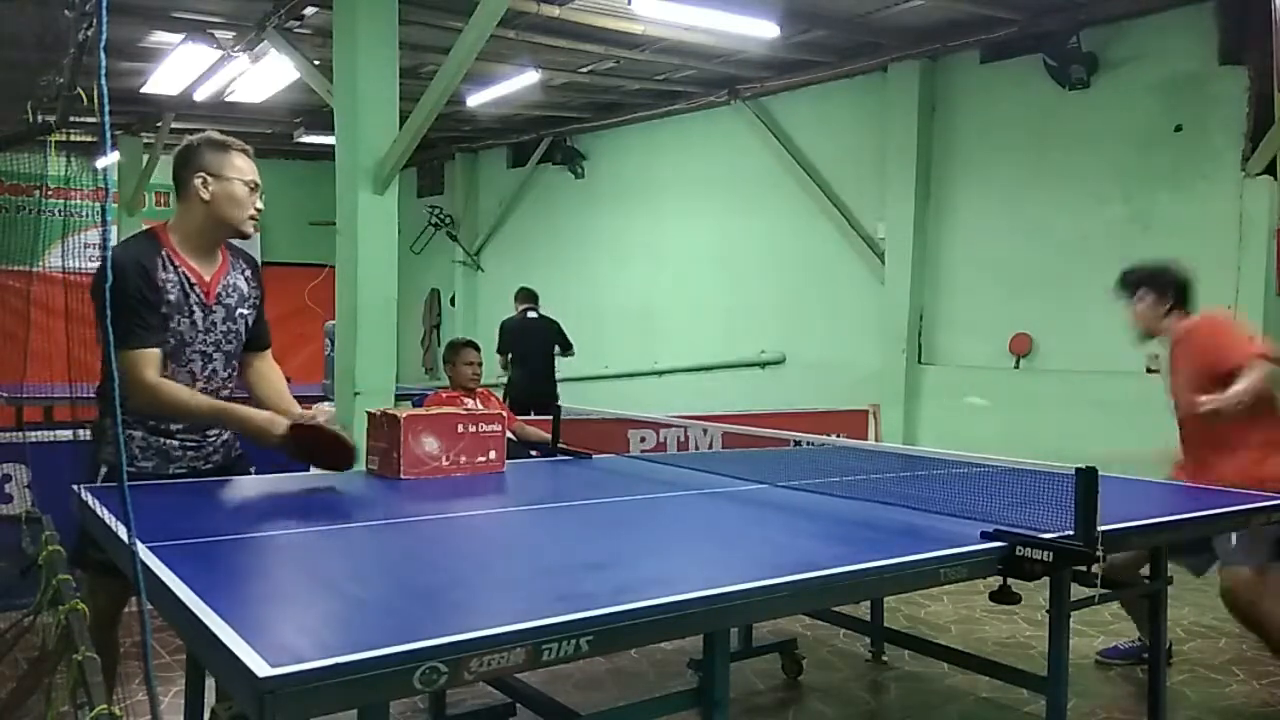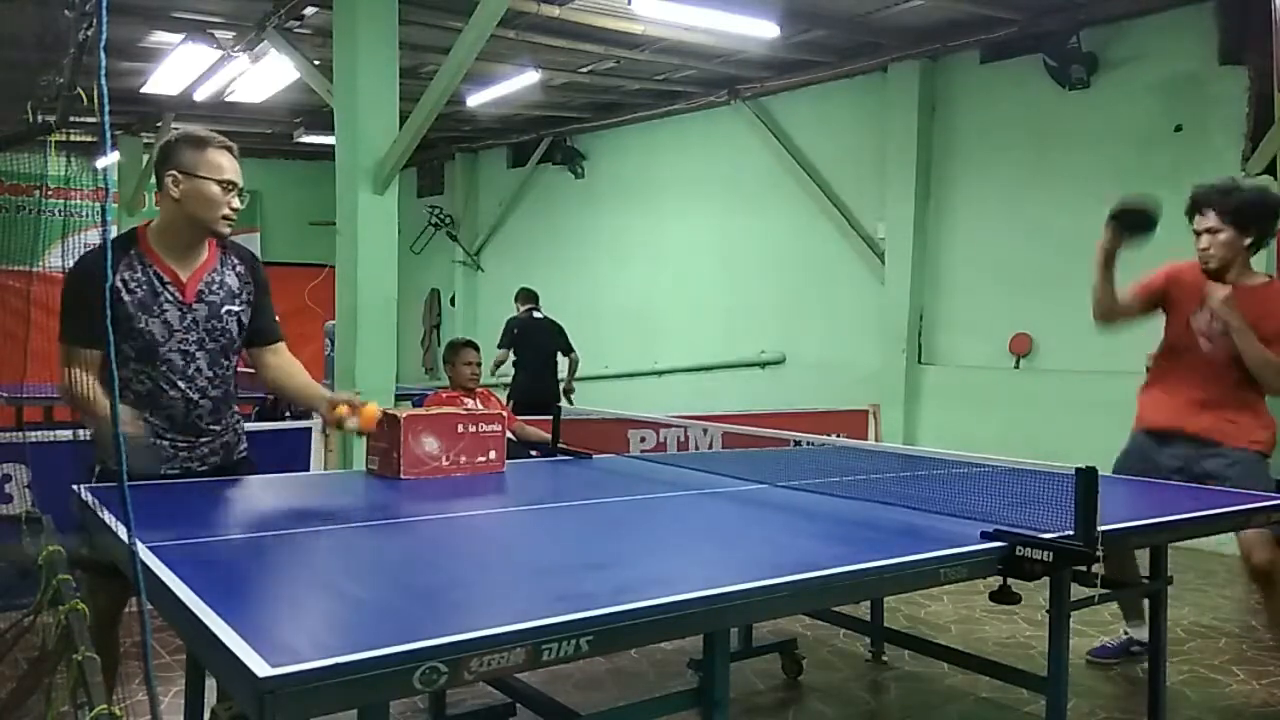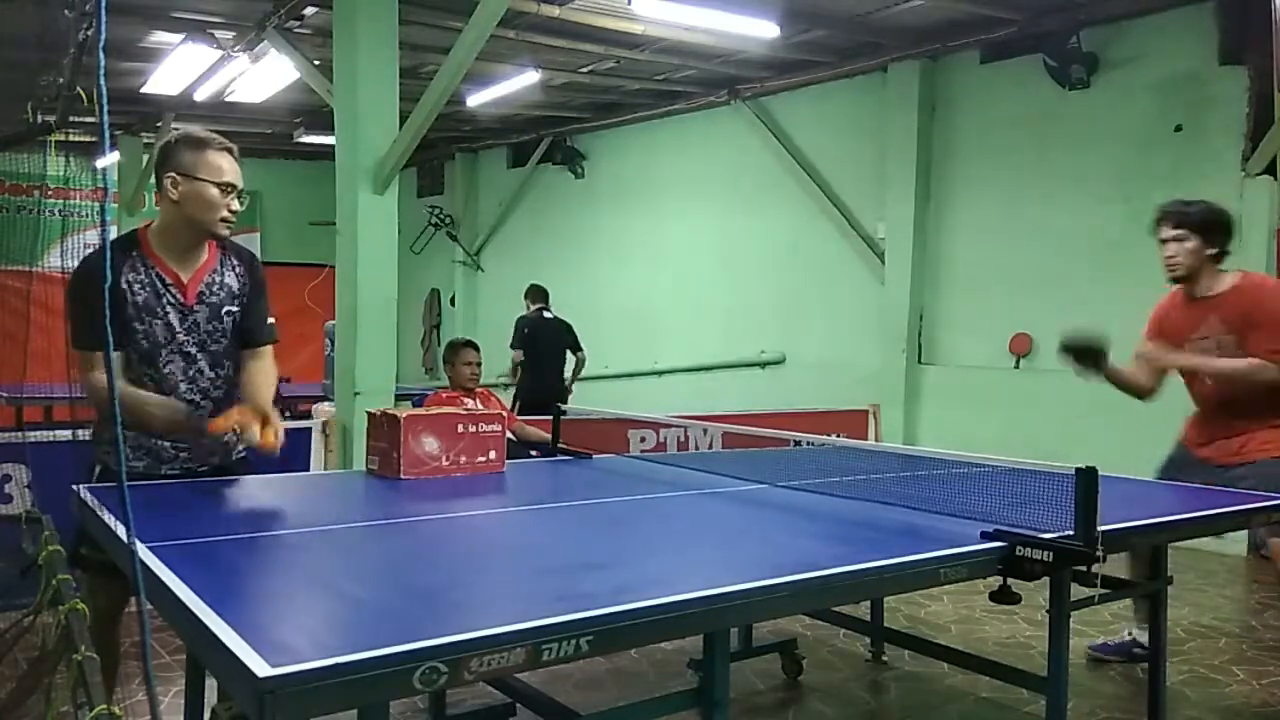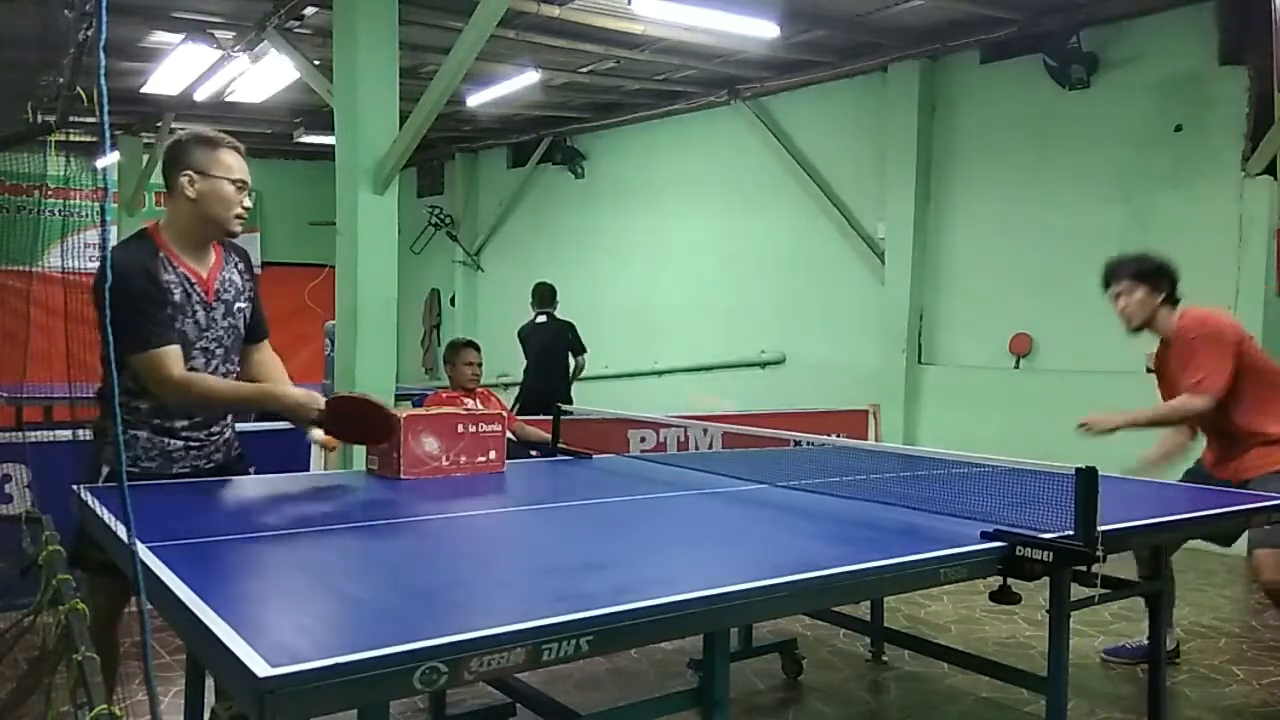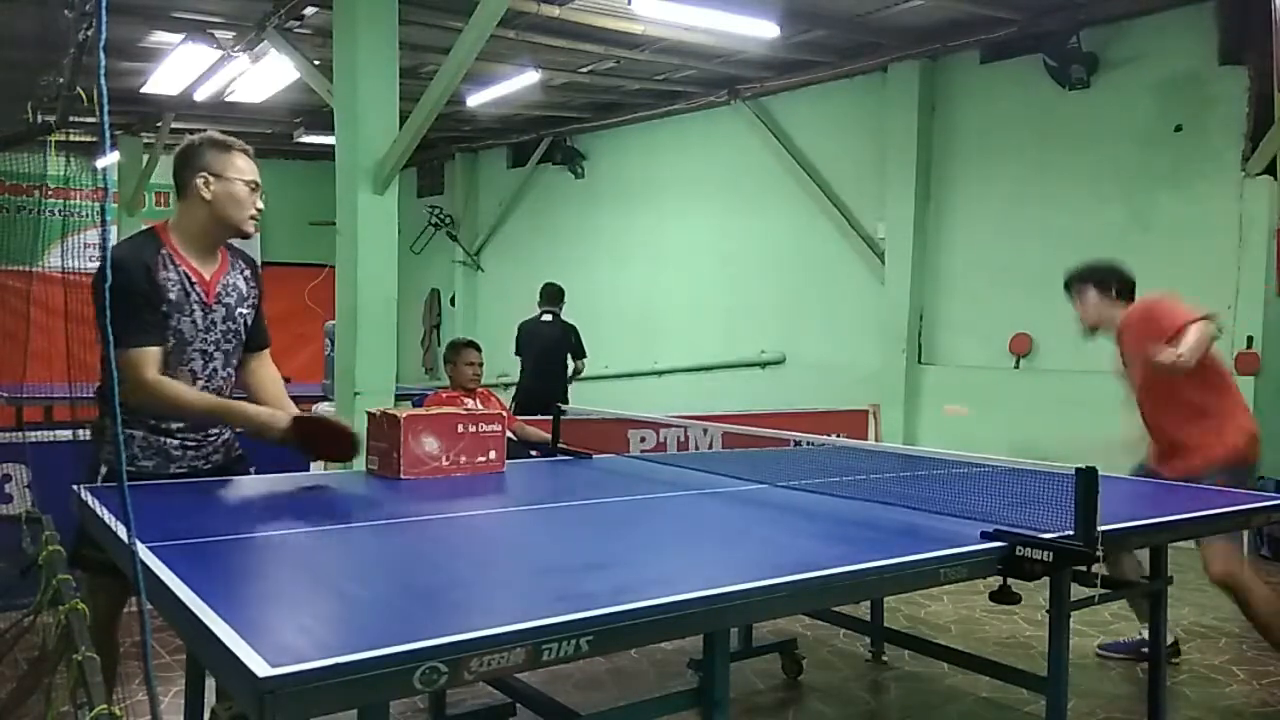
dt=0.3s
person 1, frame 1
left shoulder: (246, 272)
right shoulder: (130, 267)
left elbow: (257, 361)
right elbow: (141, 384)
left wrist: (294, 417)
right wrist: (245, 419)
left hip: (222, 463)
right hip: (138, 468)
right knee: (103, 605)
person 1, frame 2
left shoulder: (243, 267)
right shoulder: (101, 271)
left elbow: (270, 355)
right elbow: (78, 373)
left wrist: (325, 400)
right wrist: (106, 414)
left hip: (221, 463)
right hip: (134, 470)
right knee: (103, 607)
person 1, frame 3
left shoulder: (243, 267)
right shoulder: (106, 271)
left elbow: (256, 356)
right elbow: (98, 378)
left wrist: (258, 415)
right wrist: (146, 408)
left hip: (220, 464)
right hip: (133, 468)
right knee: (104, 607)
person 1, frame 4
left shoulder: (239, 264)
right shoulder: (131, 268)
left elbow: (256, 350)
right elbow: (170, 382)
left wrist: (303, 406)
right wrist: (277, 398)
left hip: (219, 459)
right hip: (139, 467)
right knee: (104, 605)
person 1, frame 5
left shoulder: (245, 272)
right shoulder: (132, 266)
right elbow: (140, 382)
left wrist: (292, 418)
right wrist: (249, 417)
left hip: (220, 462)
right hip: (137, 467)
right knee: (104, 604)
person 2, frame 1
left shoulder: (1209, 331)
right shoulder: (1178, 346)
left wrist: (1227, 398)
right hip: (1196, 486)
left knee: (1239, 588)
right knee: (1114, 561)
right ankle: (1151, 641)
person 2, frame 2
right shoulder: (1179, 279)
right elbow: (1106, 315)
left wrist: (1233, 322)
right wrist: (1108, 254)
left hip: (1235, 444)
right hip: (1159, 436)
right ankle: (1137, 633)
person 2, frame 3
right shoulder: (1170, 310)
right elbow: (1145, 386)
left wrist: (1184, 359)
right wrist: (1105, 367)
right hip: (1203, 446)
right ankle: (1145, 635)
person 2, frame 4
left shoulder: (1207, 328)
right shoulder: (1164, 356)
left elbow: (1201, 405)
right elbow: (1182, 430)
left wrist: (1120, 420)
right wrist: (1139, 474)
right hip: (1220, 462)
right ankle: (1162, 639)
person 2, frame 5
left shoulder: (1147, 314)
right shoulder: (1127, 343)
left elbow: (1203, 326)
left wrist: (1186, 349)
left hip: (1220, 454)
right hip: (1169, 462)
left knee: (1224, 568)
right ankle: (1158, 635)
